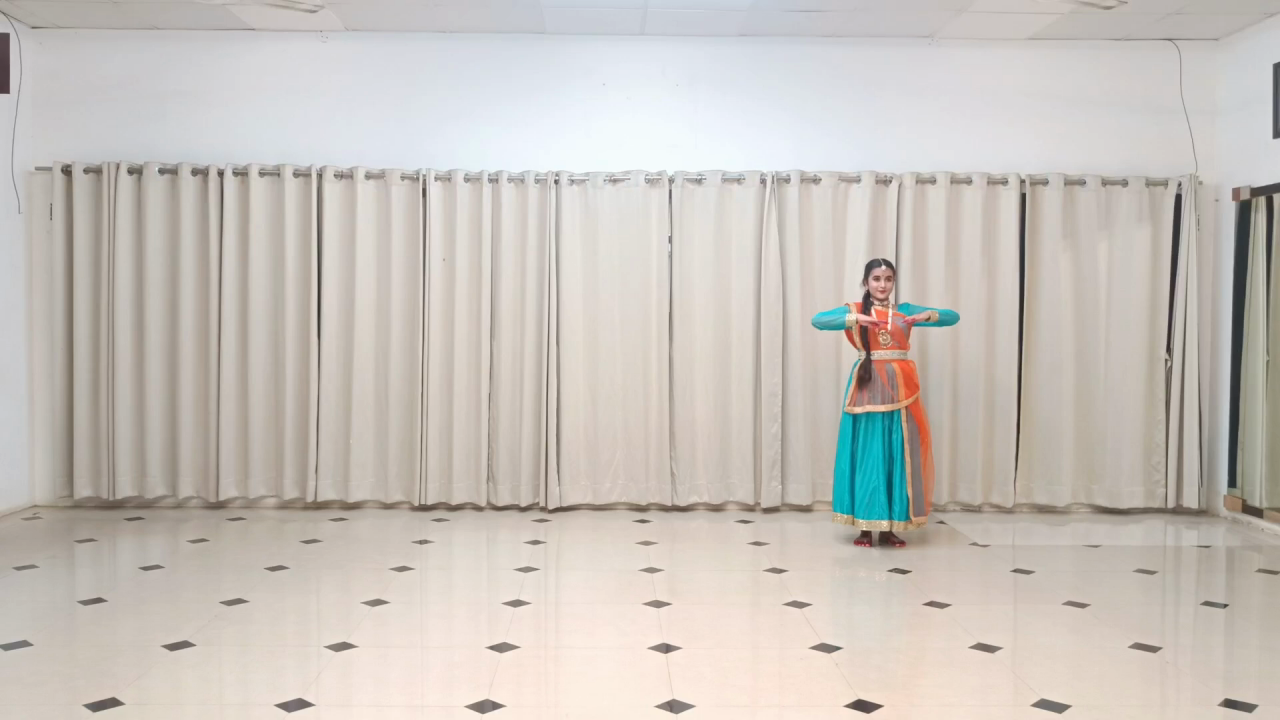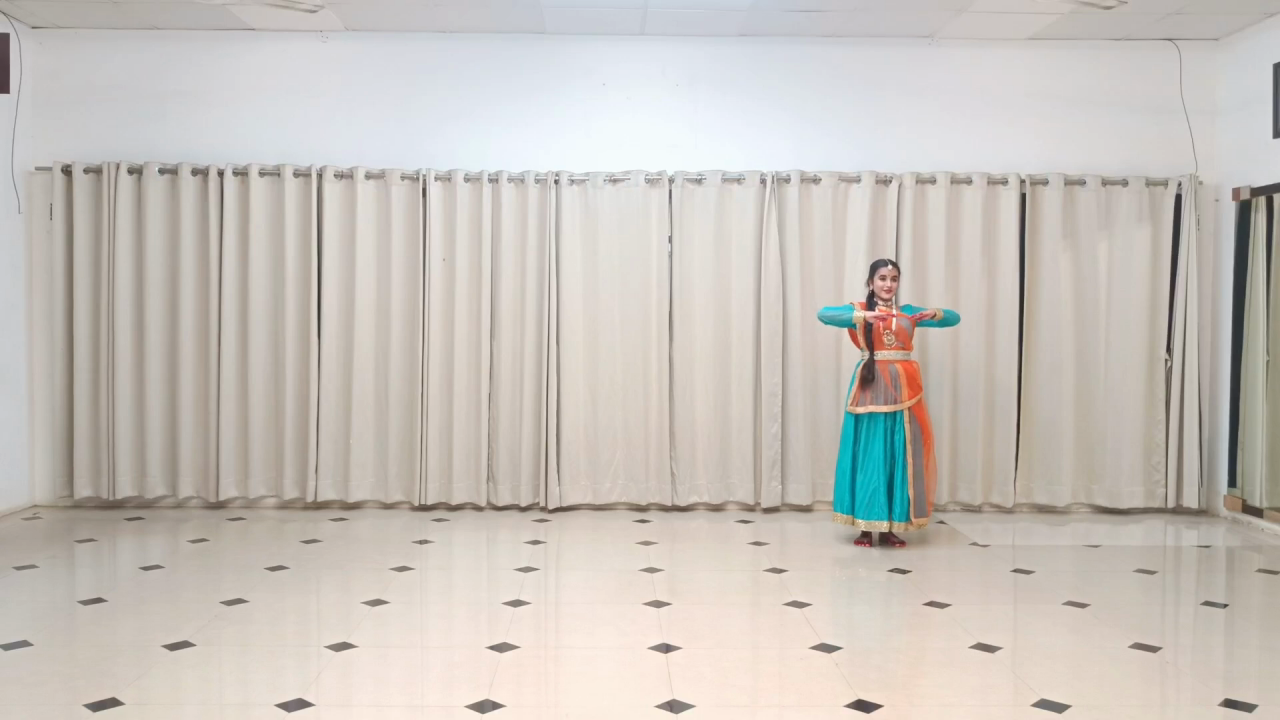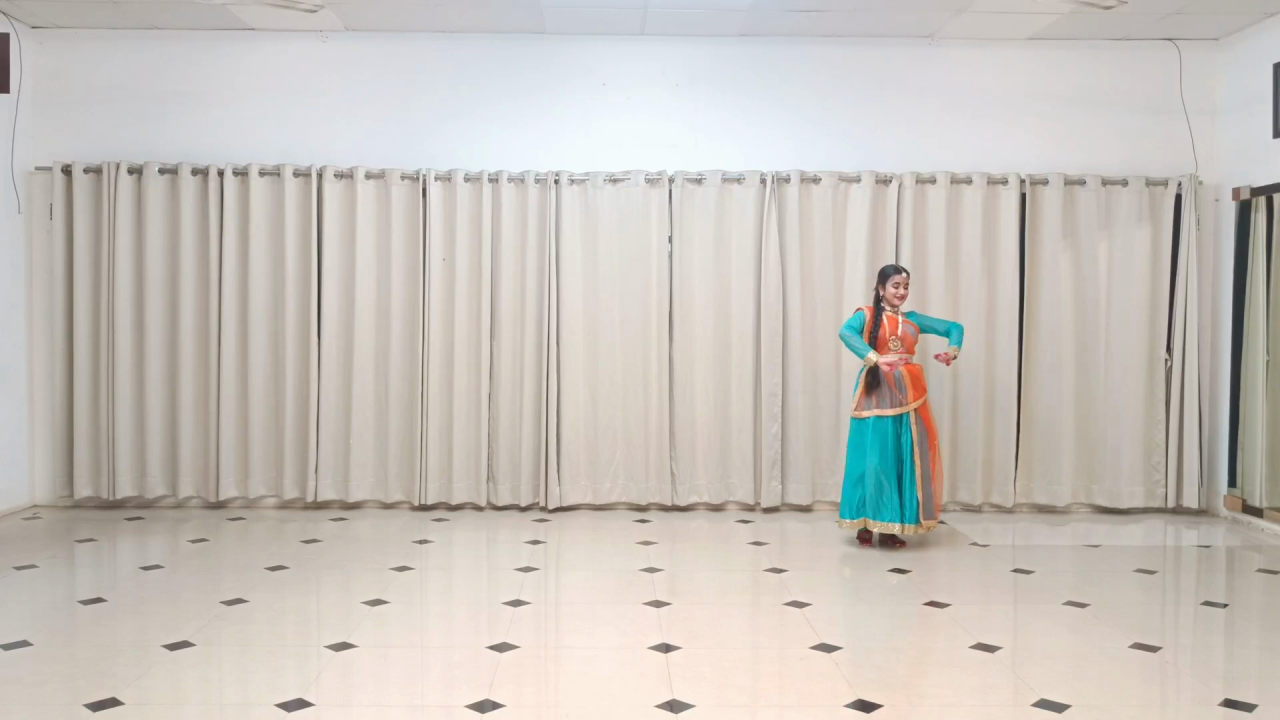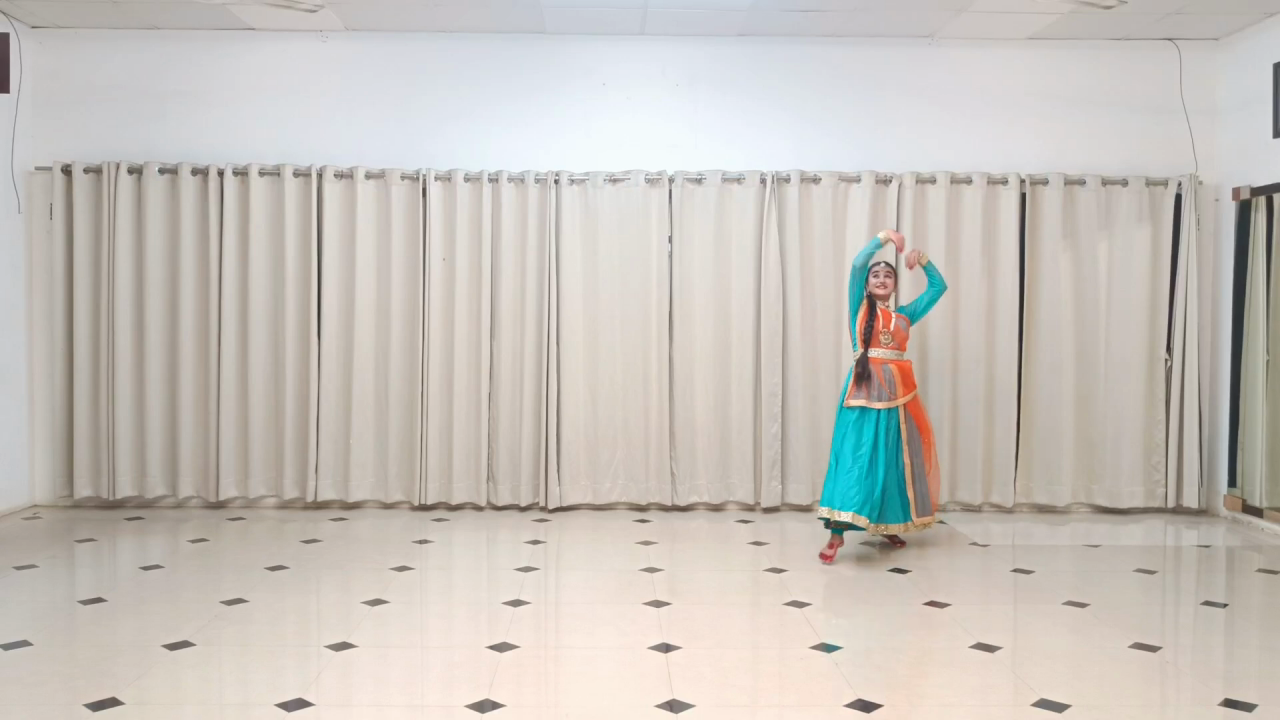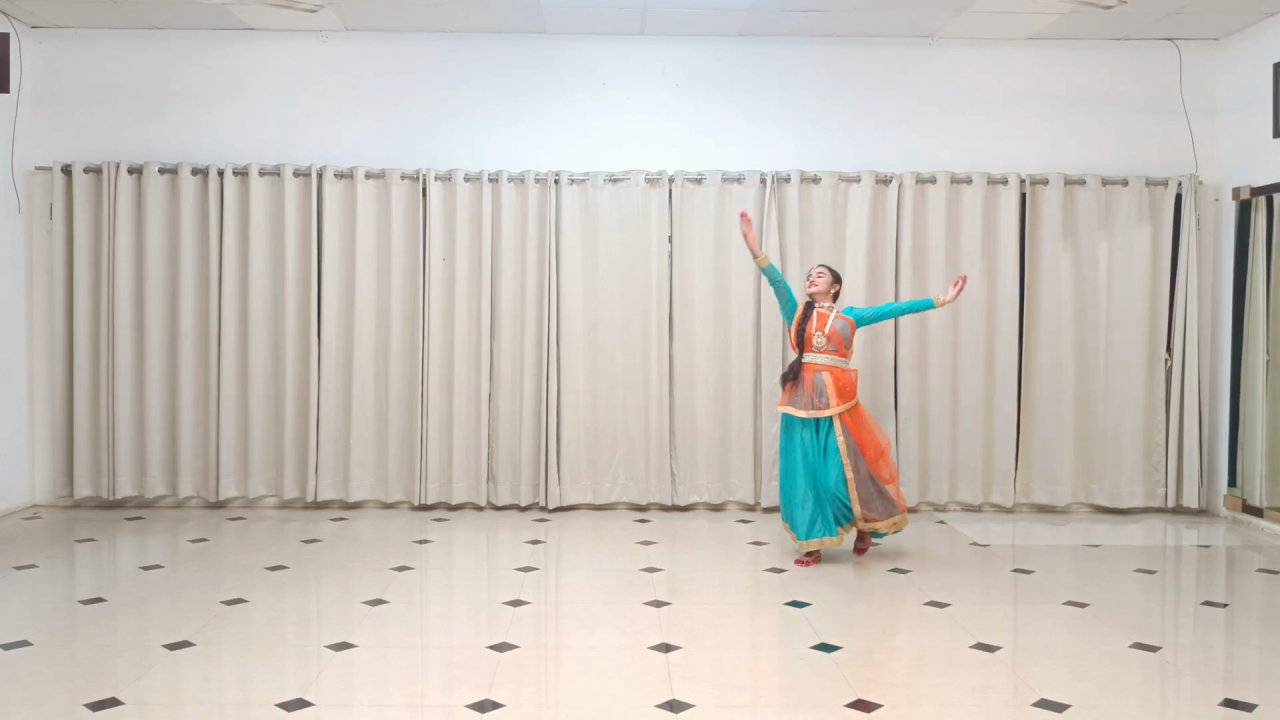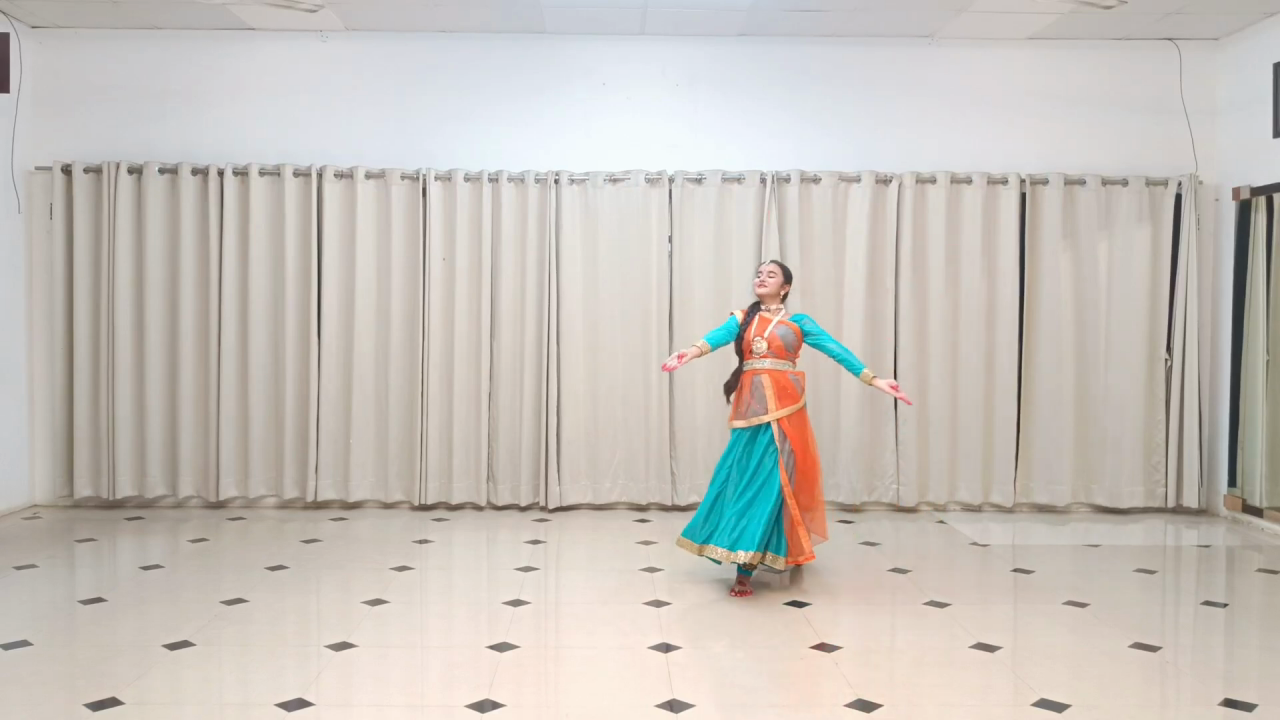
dt=0.5s
person 1, frame 1
left shoulder: (906, 311)
right shoulder: (854, 310)
left elbow: (953, 317)
right elbow: (818, 320)
left wrist: (928, 316)
right wrist: (857, 319)
left hip: (899, 388)
right hip: (868, 388)
left knee: (899, 454)
right knee: (867, 453)
left ankle: (890, 526)
right ankle: (865, 525)
person 1, frame 2
left shoulder: (909, 312)
right shoulder: (859, 310)
left elbow: (954, 318)
right elbow: (824, 314)
left wrist: (933, 314)
right wrist: (865, 316)
left hip: (904, 388)
right hip: (871, 388)
left knee: (901, 455)
right knee: (869, 453)
left ankle: (891, 527)
right ankle: (866, 526)
person 1, frame 3
left shoulder: (913, 319)
right shoulder: (866, 315)
left elbow: (955, 328)
right elbow: (846, 333)
left wrist: (952, 350)
right wrist: (876, 359)
left hip: (908, 394)
right hip: (875, 393)
left knee: (905, 458)
right knee: (873, 458)
left ankle: (892, 527)
right ankle: (868, 523)
person 1, frame 4
left shoulder: (905, 314)
right shoulder: (861, 307)
left elbow: (938, 289)
right elbow: (857, 267)
left wrist: (923, 260)
right wrist: (884, 238)
left hip: (897, 392)
right hip: (863, 391)
left knee: (894, 459)
right knee: (850, 454)
left ankle: (892, 527)
right ankle: (837, 535)
person 1, frame 5
left shoulder: (850, 316)
right shoulder: (797, 313)
left elbow: (893, 309)
right elbow: (776, 281)
left wrist: (940, 301)
right wrist: (755, 248)
left hip: (838, 401)
right hip: (803, 399)
left knee: (842, 470)
right knee: (804, 470)
left ankle: (865, 524)
right ankle: (812, 542)
person 1, frame 6
left shoulder: (799, 322)
right shoulder: (742, 319)
left elbow: (834, 348)
right elbow: (719, 336)
left wrist: (872, 379)
right wrist: (690, 353)
left hip: (783, 407)
right hip: (748, 406)
left knee: (769, 483)
right knee: (741, 479)
left ankle: (746, 570)
